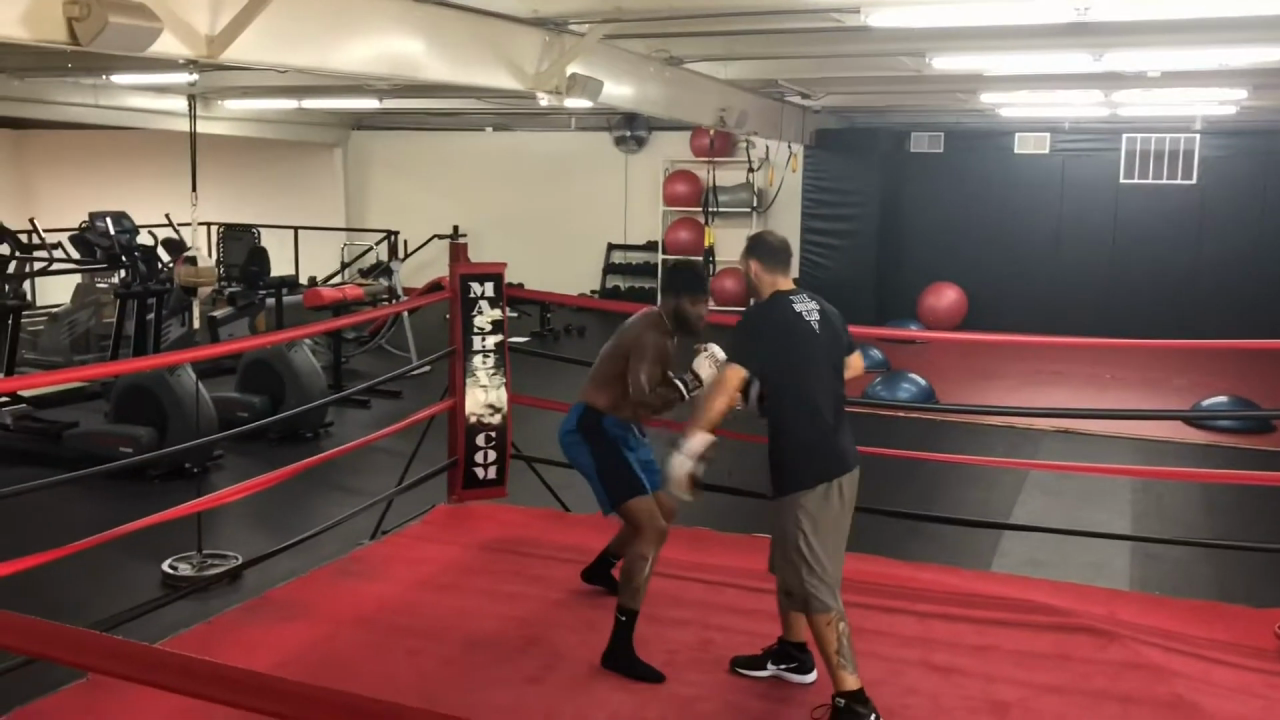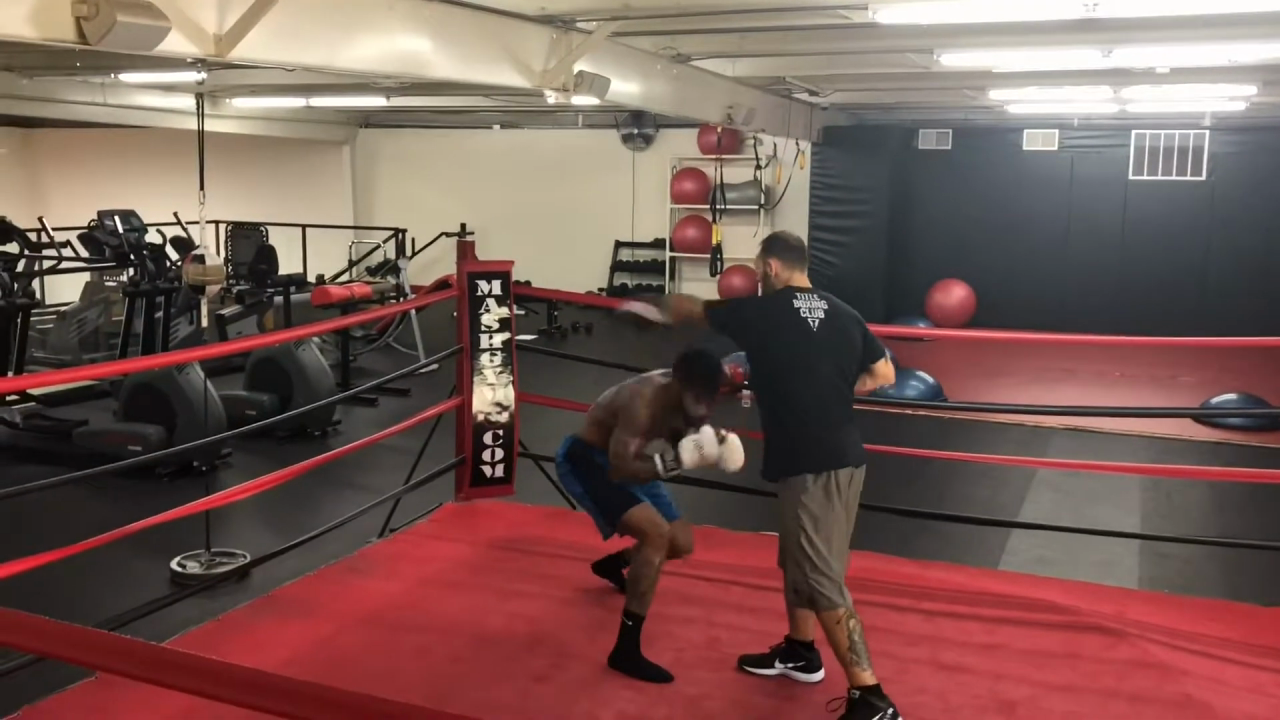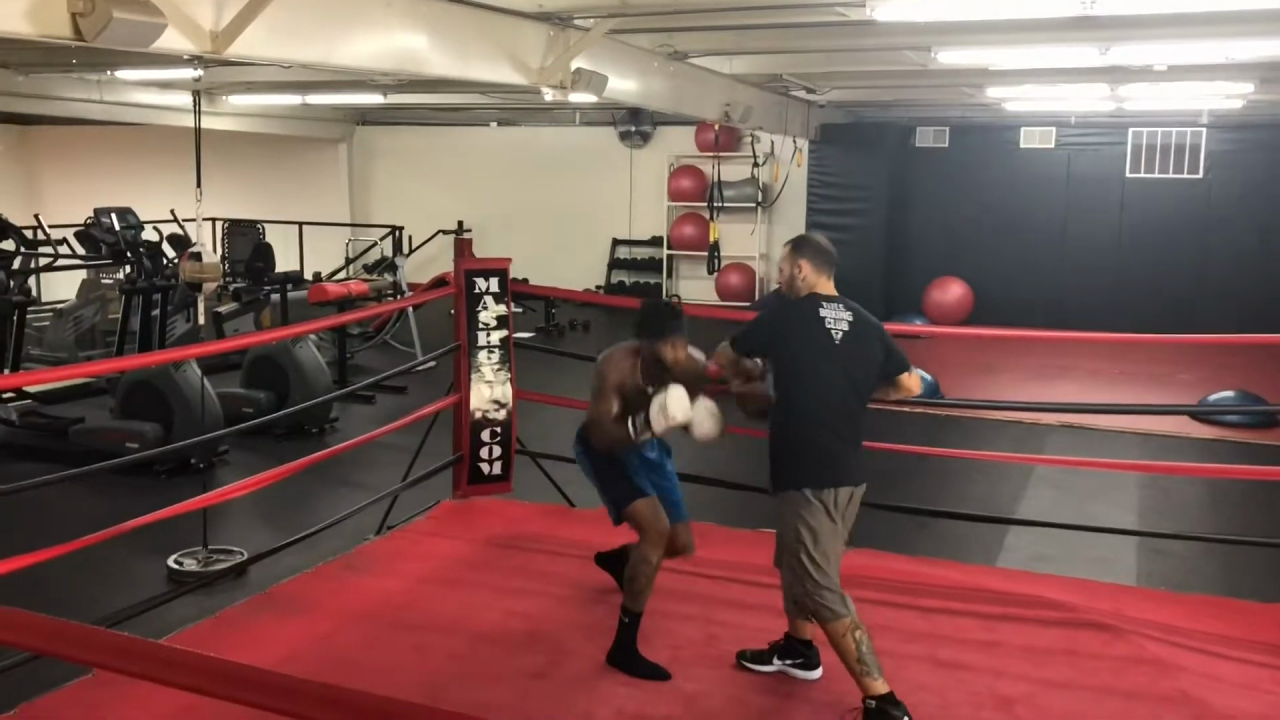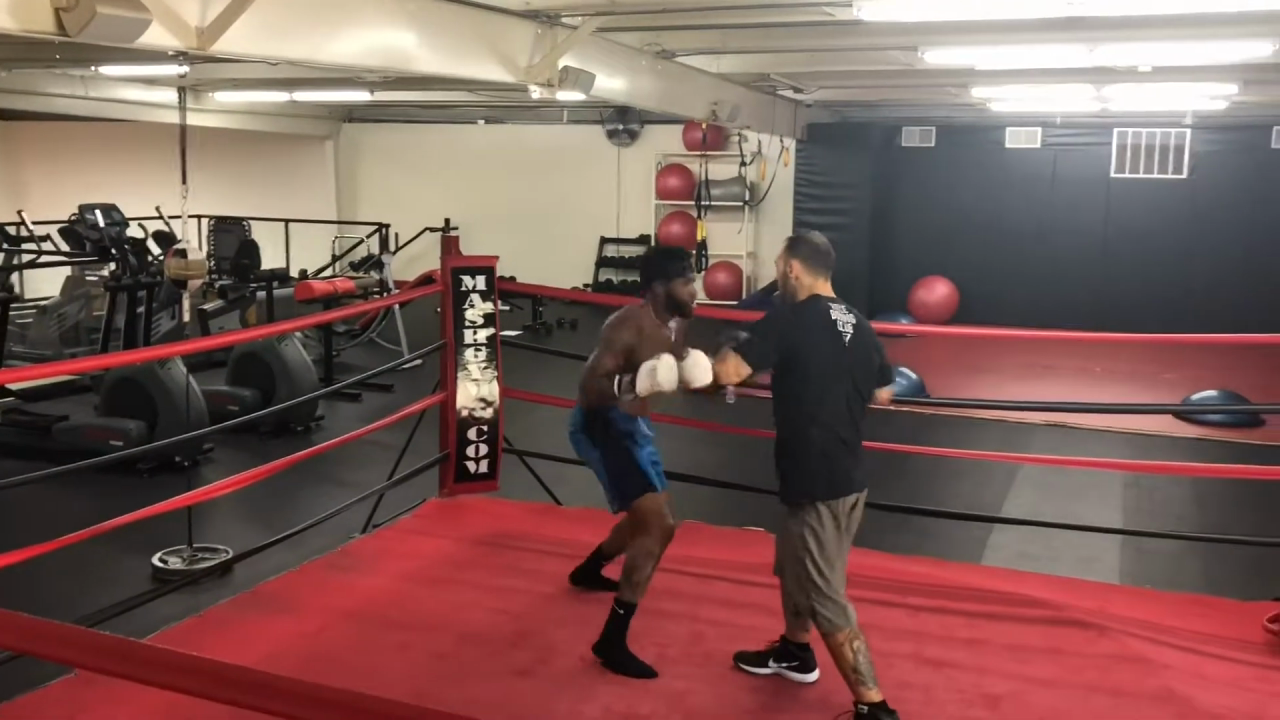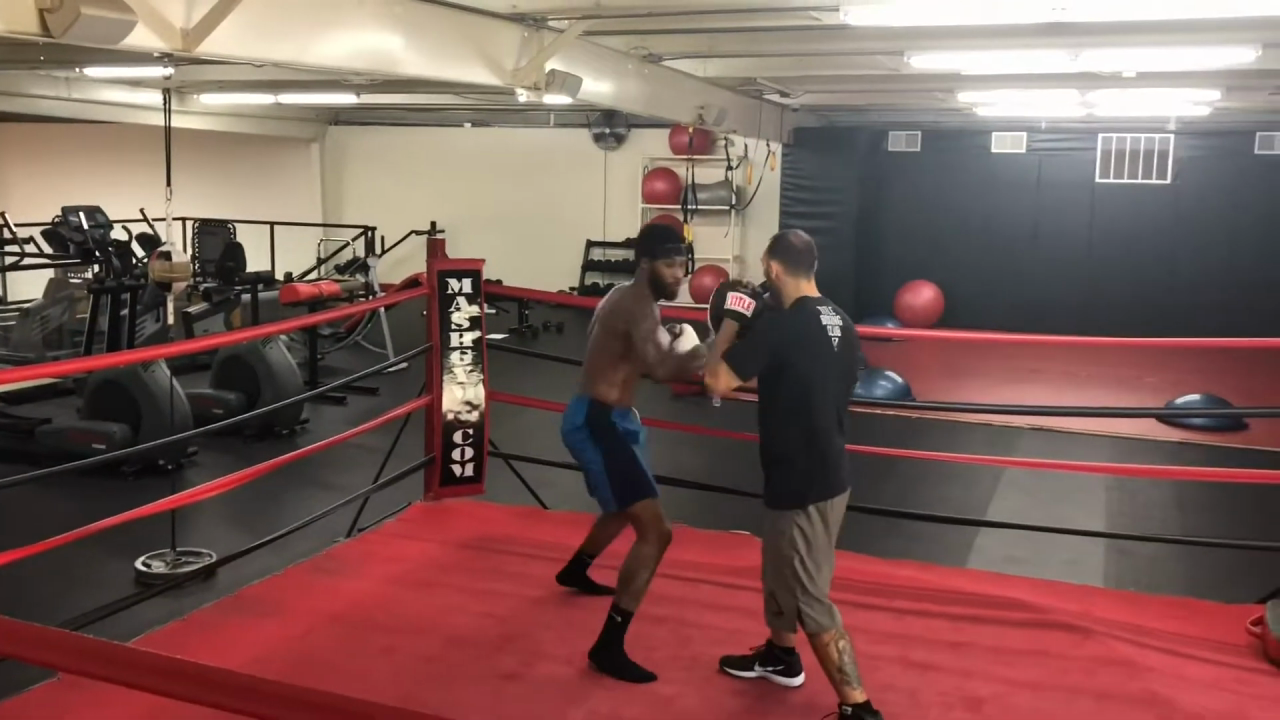
dt=0.3s
person 1, frame 1
left shoulder: (763, 318)
right shoulder: (824, 310)
left elbow: (729, 383)
right elbow: (854, 367)
left wrist: (691, 442)
left hip: (809, 470)
right hip: (836, 458)
left knee: (814, 585)
right knee: (789, 564)
right ankle: (792, 654)
person 1, frame 2
left shoulder: (757, 311)
right shoulder: (843, 313)
left elbow: (692, 310)
right elbow: (885, 375)
left wrist: (653, 307)
left hip: (806, 467)
right hip: (846, 458)
left knee: (822, 580)
right knee: (802, 561)
right ankle: (799, 651)
person 1, frame 3
left shoulder: (784, 318)
right shoulder: (867, 325)
left elbow: (725, 357)
right elbow: (910, 385)
left wrist: (743, 378)
left hip: (808, 476)
right hip: (847, 472)
left knee: (824, 590)
right knee: (797, 563)
right ankle: (797, 648)
person 1, frame 4
left shoulder: (788, 320)
right shoulder: (857, 326)
left elbow: (726, 372)
right elbow: (882, 394)
left wrist: (740, 344)
left hip: (816, 483)
right hip: (845, 475)
left knee: (823, 596)
right knee: (795, 569)
right ankle: (794, 652)
person 1, frame 5
left shoulder: (778, 326)
right shoulder: (841, 325)
left elbow: (717, 381)
left wrist: (730, 320)
left hip: (802, 485)
right hip: (826, 475)
left knee: (808, 597)
right knee: (782, 574)
right ankle: (780, 656)
person 2, frame 1
left shoulder: (662, 328)
right shoulder: (650, 333)
left elbow: (651, 387)
right elbow: (644, 402)
left wrist: (695, 377)
right wrist: (693, 379)
left hip: (618, 428)
right hip: (593, 430)
left knee: (664, 509)
right knee: (652, 529)
left ankle: (599, 569)
right ankle: (619, 649)
person 2, frame 2
left shoulder: (690, 395)
right shoulder: (643, 400)
left elbow: (683, 433)
right elbow: (619, 471)
left wrist: (715, 443)
right wrist: (675, 459)
left hip: (634, 464)
right hip: (588, 462)
left knee: (681, 545)
right knee: (657, 535)
left ankle: (612, 564)
right ankle: (626, 651)
person 2, frame 3
left shoulder: (694, 365)
right shoulder: (615, 365)
left elbow: (692, 408)
right elbow: (601, 436)
left wrist: (701, 417)
right wrist: (649, 423)
left hip: (650, 448)
right hip: (605, 447)
left knee: (682, 544)
right knee: (656, 530)
left ankle: (618, 558)
right ankle: (624, 647)
person 2, frame 4
left shoulder: (674, 325)
right shoulder: (630, 325)
left elbow: (670, 370)
right elbow: (590, 387)
left wrist: (687, 371)
right wrist: (637, 383)
left hip: (626, 424)
right hip: (601, 426)
left knee: (646, 515)
right knee: (659, 527)
left ankle: (589, 570)
right ankle: (612, 640)
person 2, frame 5
left shoulder: (629, 299)
right shoulder: (638, 304)
right elbow: (660, 368)
left wrist: (679, 350)
right wrist: (712, 348)
left hip: (599, 419)
right hip: (598, 423)
left knee: (623, 508)
right knee: (656, 533)
left ankle: (574, 570)
right ankle: (609, 647)
